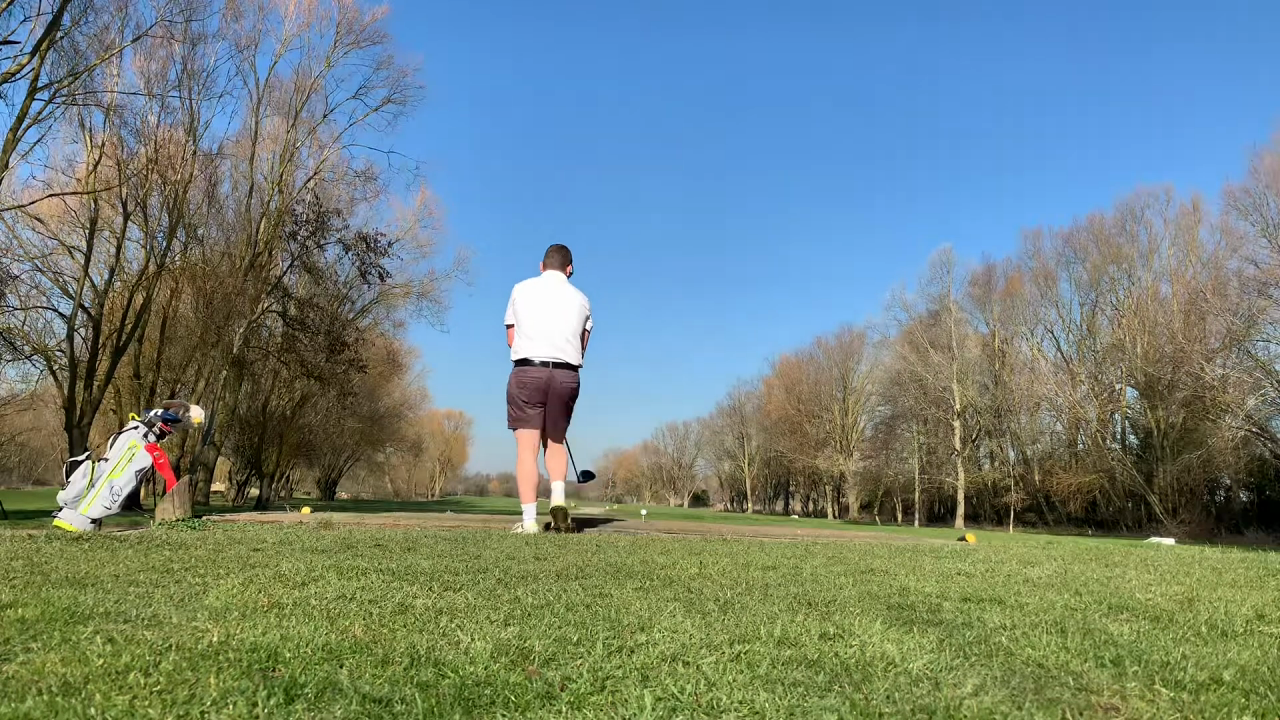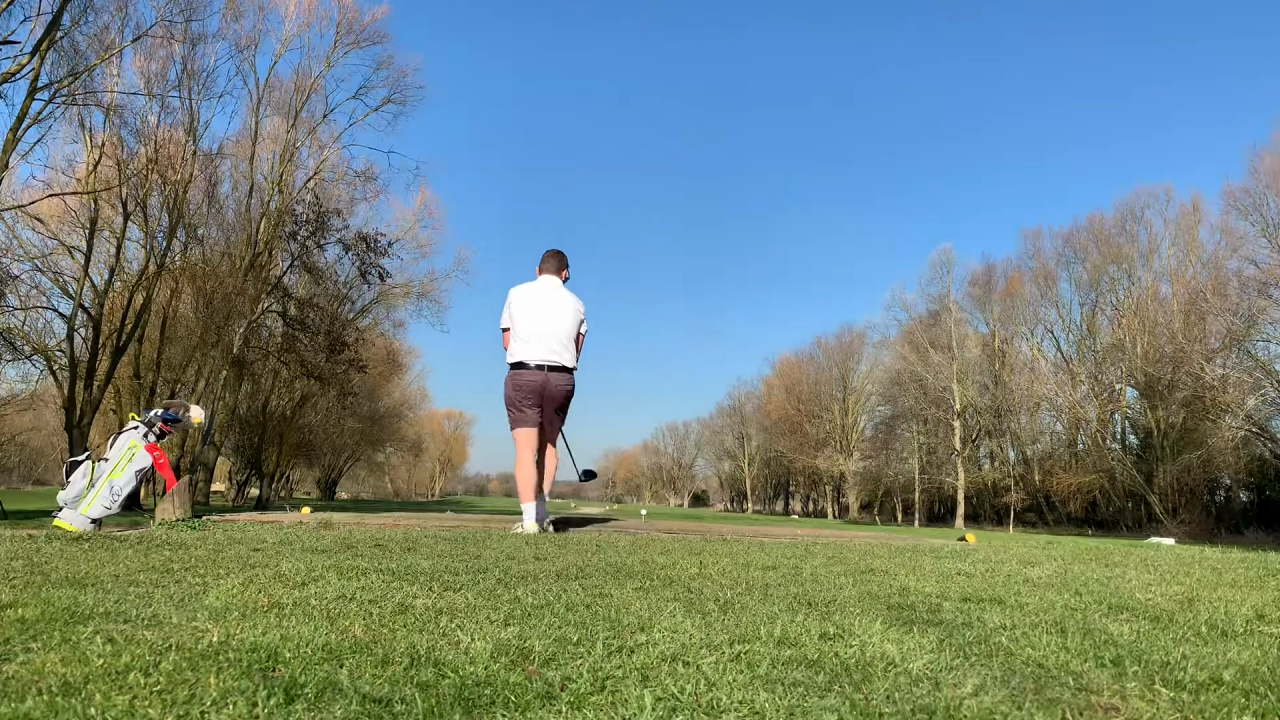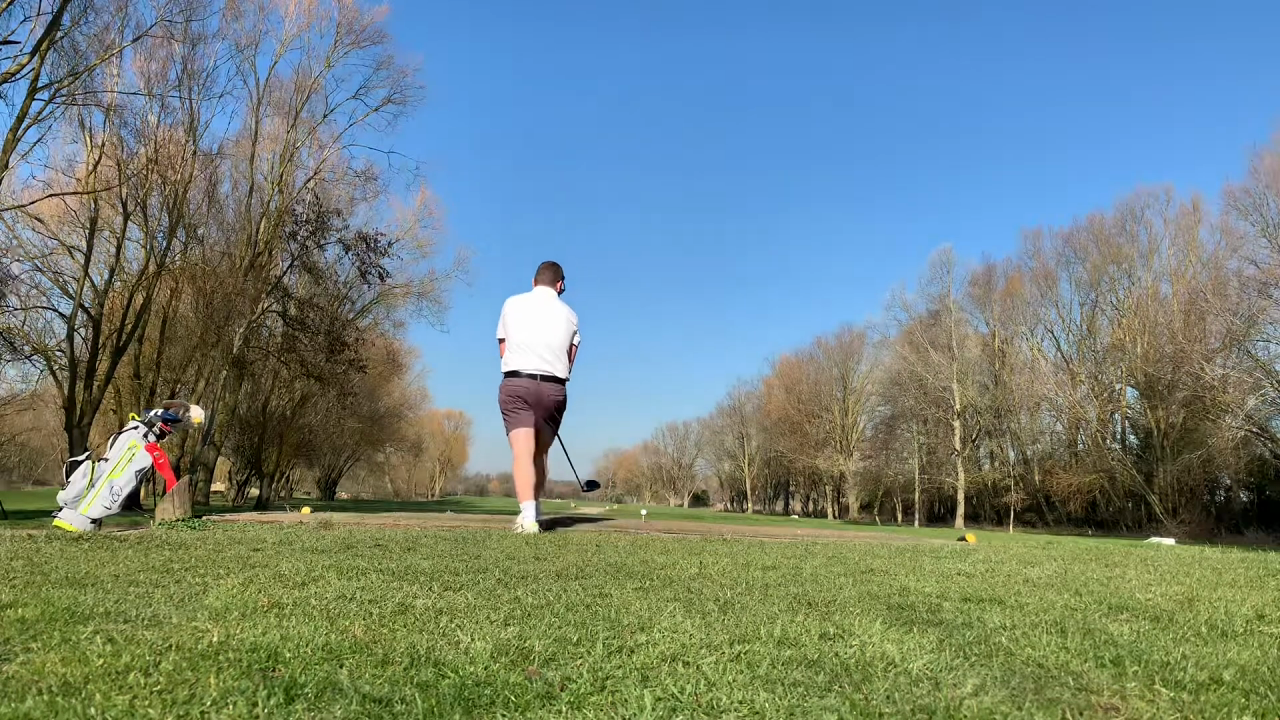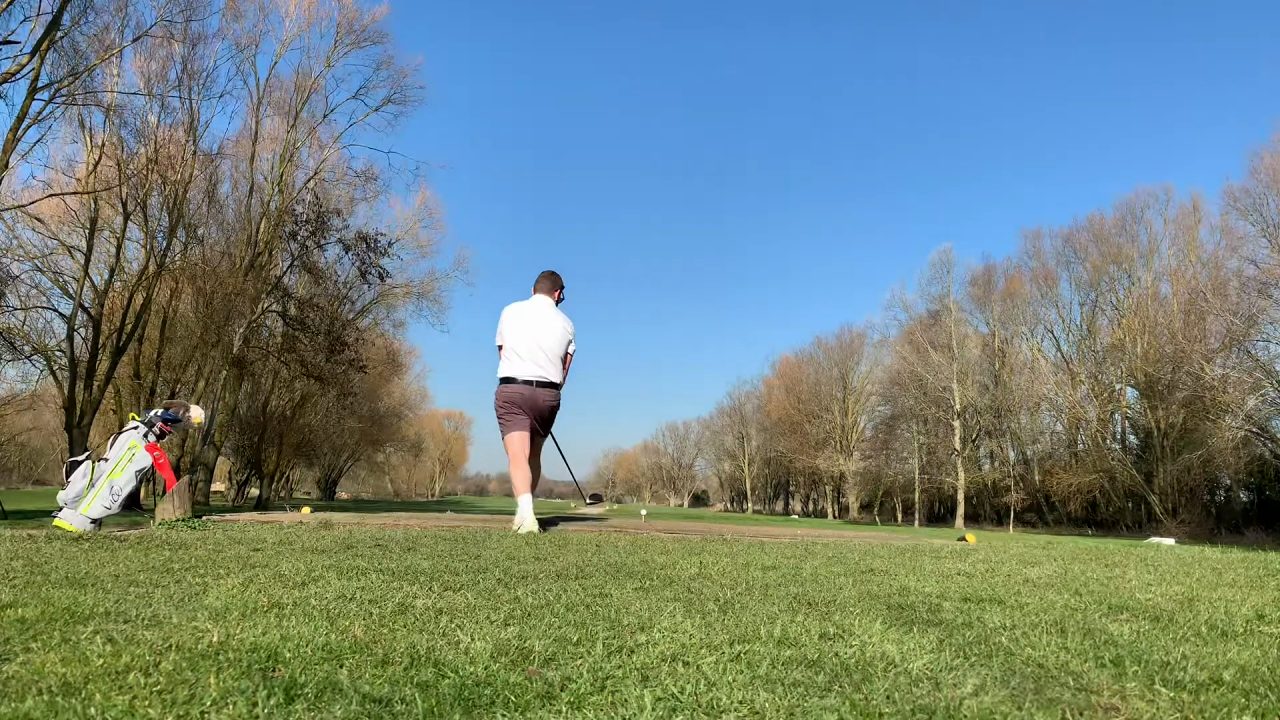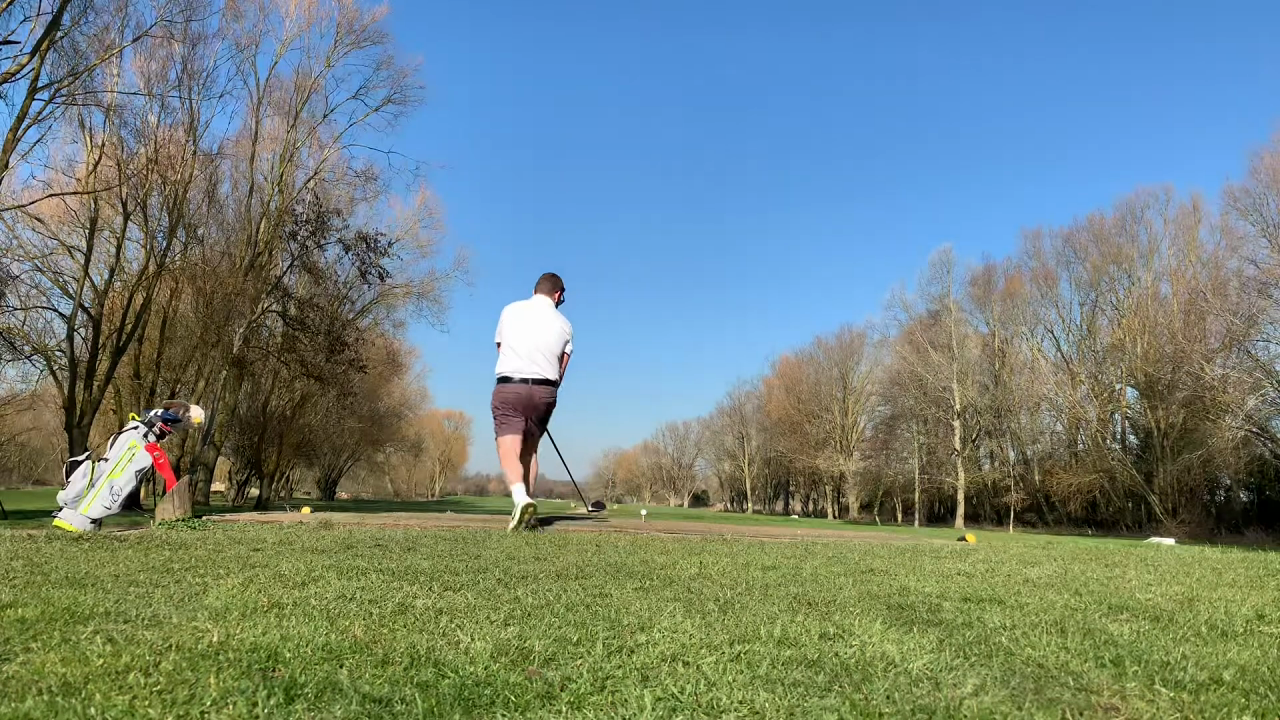
dt=0.1s
person 1, frame 1
left shoulder: (521, 289)
right shoulder: (581, 299)
left elbow: (511, 339)
right elbow: (582, 347)
left hip: (527, 373)
right hip: (566, 376)
left knee: (527, 449)
right knee: (555, 445)
left ankle: (529, 520)
right ankle: (557, 497)
person 1, frame 2
left shoulder: (516, 293)
right shoulder: (575, 303)
left elbow: (507, 342)
right elbow: (576, 350)
left hip: (523, 376)
right hip: (561, 379)
left knee: (525, 450)
right knee: (548, 446)
left ankle: (529, 520)
right ankle: (541, 513)
person 1, frame 3
left shoulder: (512, 304)
right shoulder: (569, 315)
left elbow: (503, 350)
right elbow: (569, 362)
left hip: (517, 384)
right hip: (553, 388)
left knee: (522, 455)
right knee: (539, 453)
left ankle: (528, 519)
right ankle: (532, 513)
person 1, frame 4
left shoulder: (510, 311)
right shoulder: (565, 323)
left elbow: (502, 354)
right elbow: (564, 370)
left hip: (512, 390)
right hip: (548, 392)
left knee: (518, 457)
right knee: (533, 455)
left ankle: (526, 515)
right ankle: (525, 513)
person 1, frame 5
left shoulder: (510, 310)
right shoulder: (563, 324)
right elbow: (560, 371)
left hip: (509, 387)
right hip: (543, 390)
left knee: (509, 456)
right knee: (529, 452)
left ankle: (523, 500)
right ankle: (522, 508)
